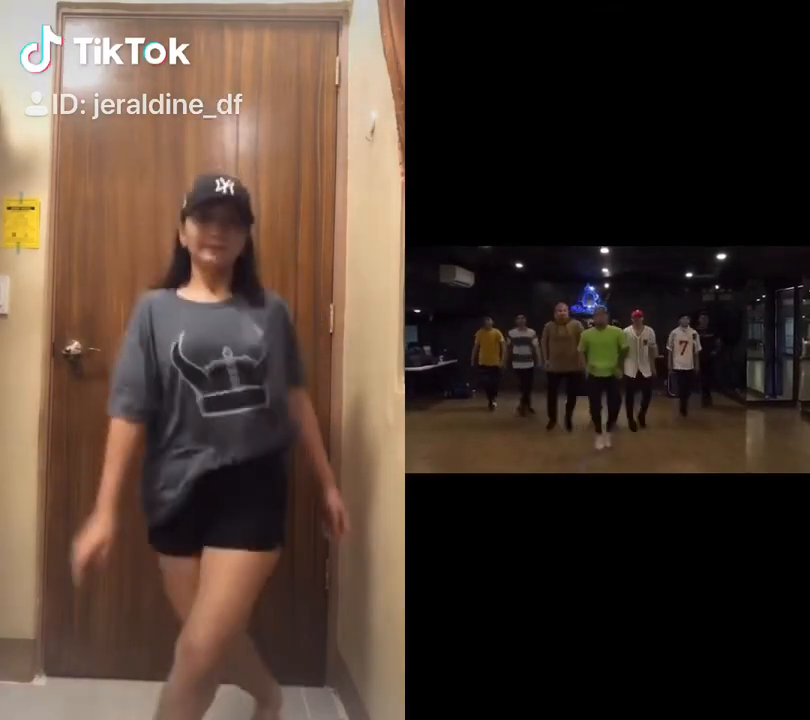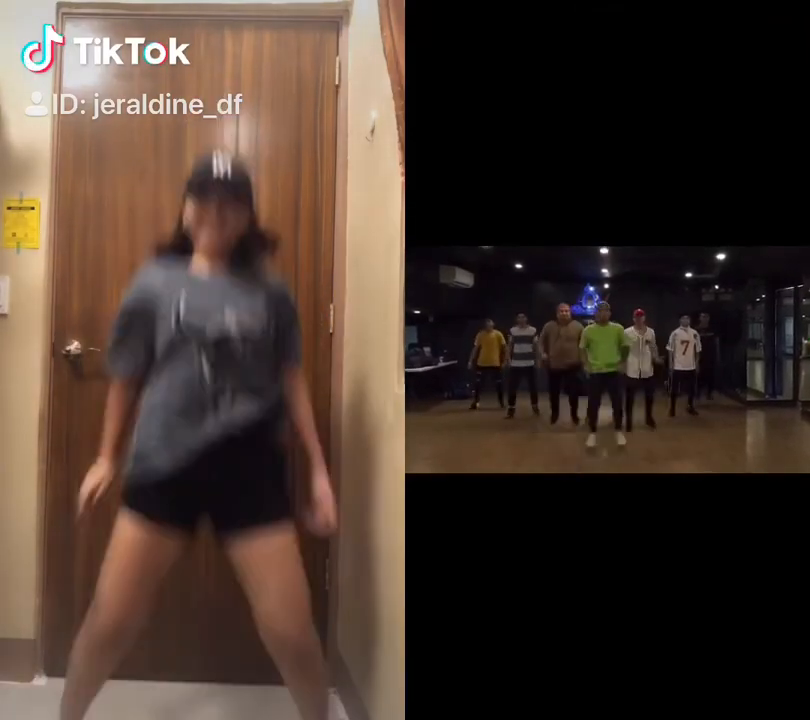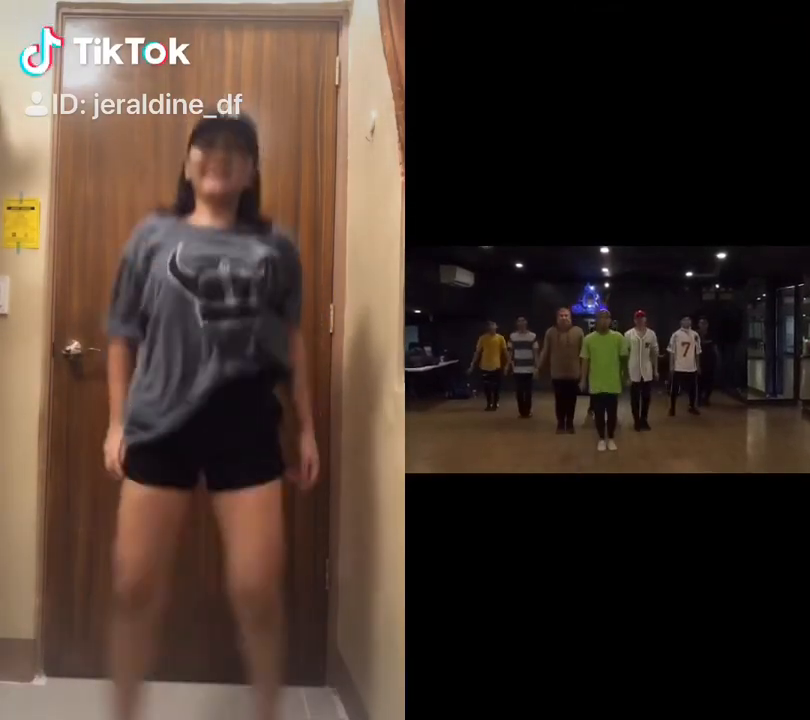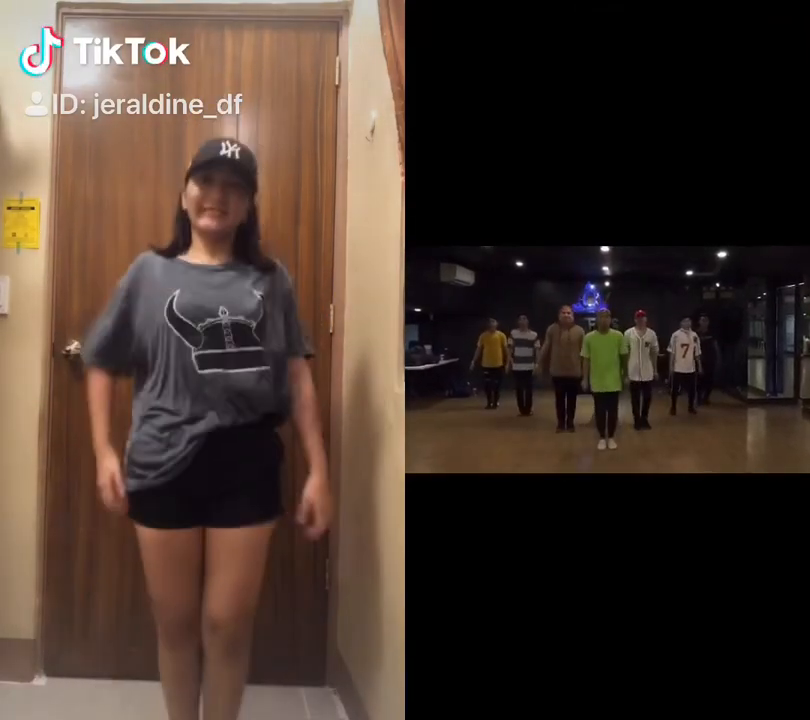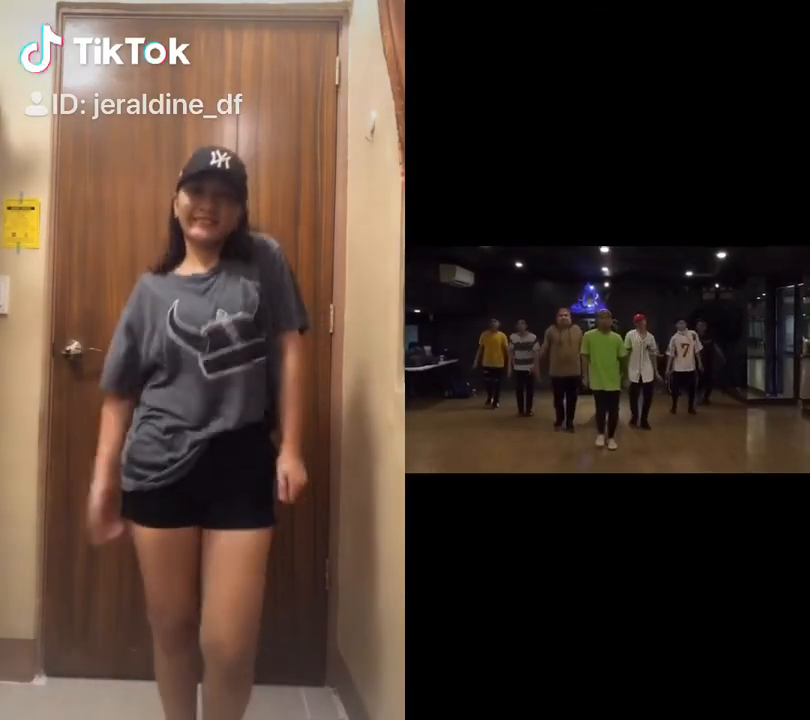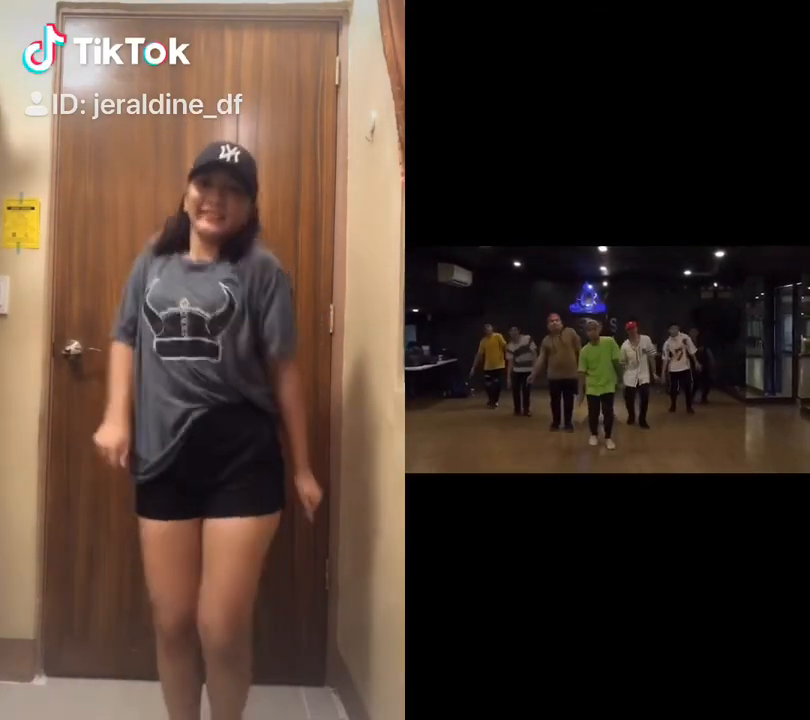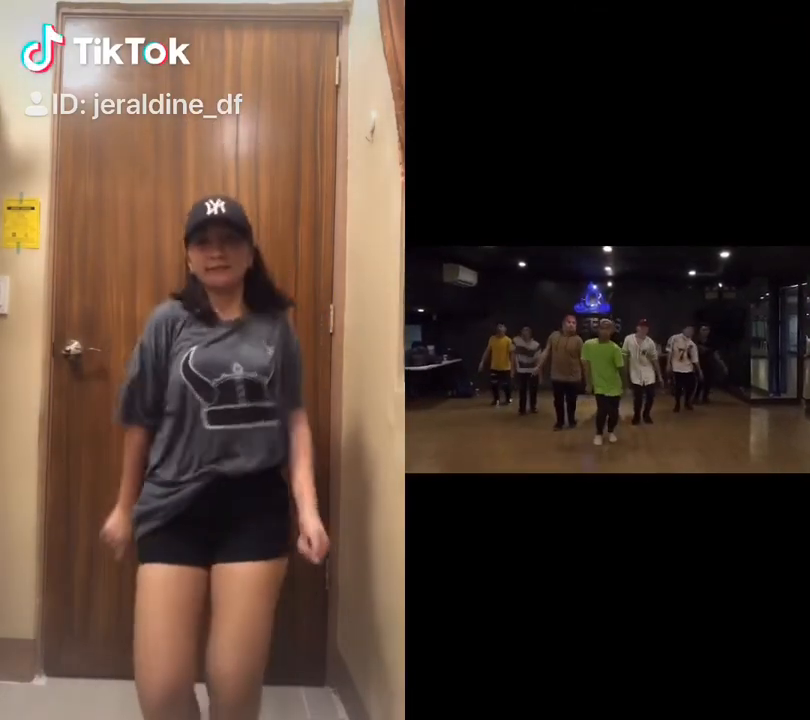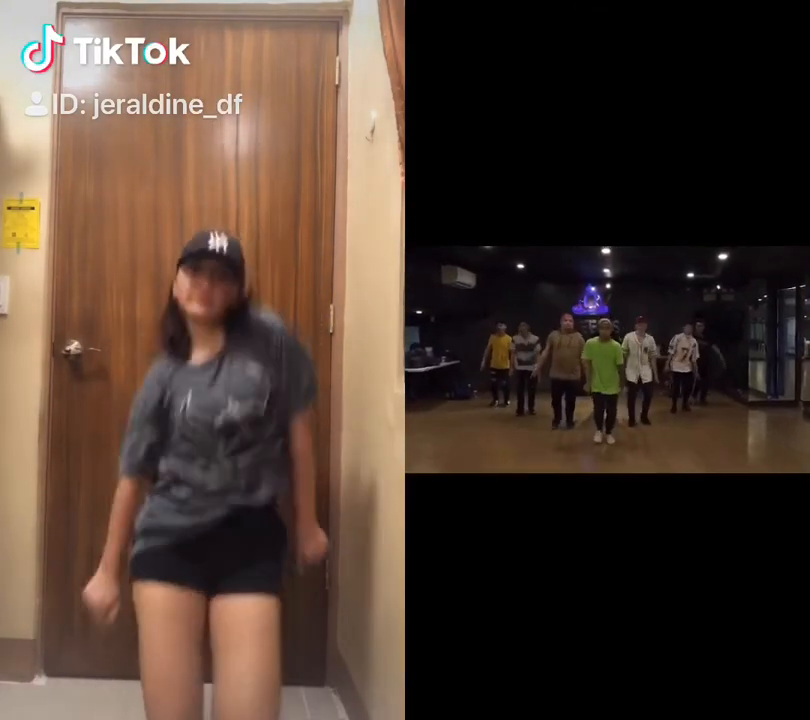
dt=0.3s
person 1, frame 1
left shoulder: (272, 313)
right shoulder: (154, 311)
left elbow: (295, 398)
right elbow: (128, 413)
left wrist: (327, 483)
right wrist: (103, 513)
left hip: (252, 488)
right hip: (177, 490)
left knee: (200, 654)
right knee: (212, 643)
person 1, frame 2
left shoulder: (269, 293)
right shoulder: (155, 282)
left elbow: (292, 382)
right elbow: (125, 372)
left wrist: (318, 470)
right wrist: (105, 458)
left hip: (249, 467)
right hip: (162, 467)
left knee: (291, 635)
right knee: (110, 624)
person 1, frame 3
left shoulder: (275, 245)
right shoulder: (154, 236)
left elbow: (291, 339)
right elbow: (122, 333)
left wrist: (308, 427)
right wrist: (116, 421)
left hip: (246, 425)
right hip: (161, 426)
left knee: (257, 591)
right knee: (134, 588)
person 1, frame 4
left shoulder: (269, 278)
right shoulder: (149, 272)
left elbow: (298, 373)
right elbow: (100, 365)
left wrist: (319, 469)
right wrist: (104, 452)
left hip: (246, 464)
right hip: (163, 466)
left knee: (228, 624)
right knee: (175, 624)
person 1, frame 5
left shoulder: (264, 262)
right shoulder: (152, 289)
left elbow: (291, 352)
right elbow: (119, 388)
left wrist: (291, 449)
right wrist: (103, 480)
left hip: (242, 468)
right hip: (159, 471)
left knee: (230, 644)
right knee: (172, 627)
person 1, frame 6
left shoulder: (260, 270)
right shoulder: (154, 261)
left elbow: (284, 368)
right elbow: (125, 339)
left wrist: (302, 467)
right wrist: (115, 418)
left hip: (242, 454)
right hip: (164, 457)
left knee: (222, 628)
right knee: (173, 626)
person 1, frame 7
left shoulder: (277, 327)
right shoulder: (169, 322)
left elbow: (296, 421)
right elbow: (139, 424)
left wrist: (310, 511)
right wrist: (123, 507)
left hip: (254, 507)
right hip: (173, 510)
person 1, frame 8
left shoulder: (269, 337)
right shoulder: (164, 376)
left elbow: (298, 427)
right elbow: (133, 475)
left wrist: (308, 521)
right wrist: (107, 571)
left hip: (250, 538)
right hip: (170, 540)
